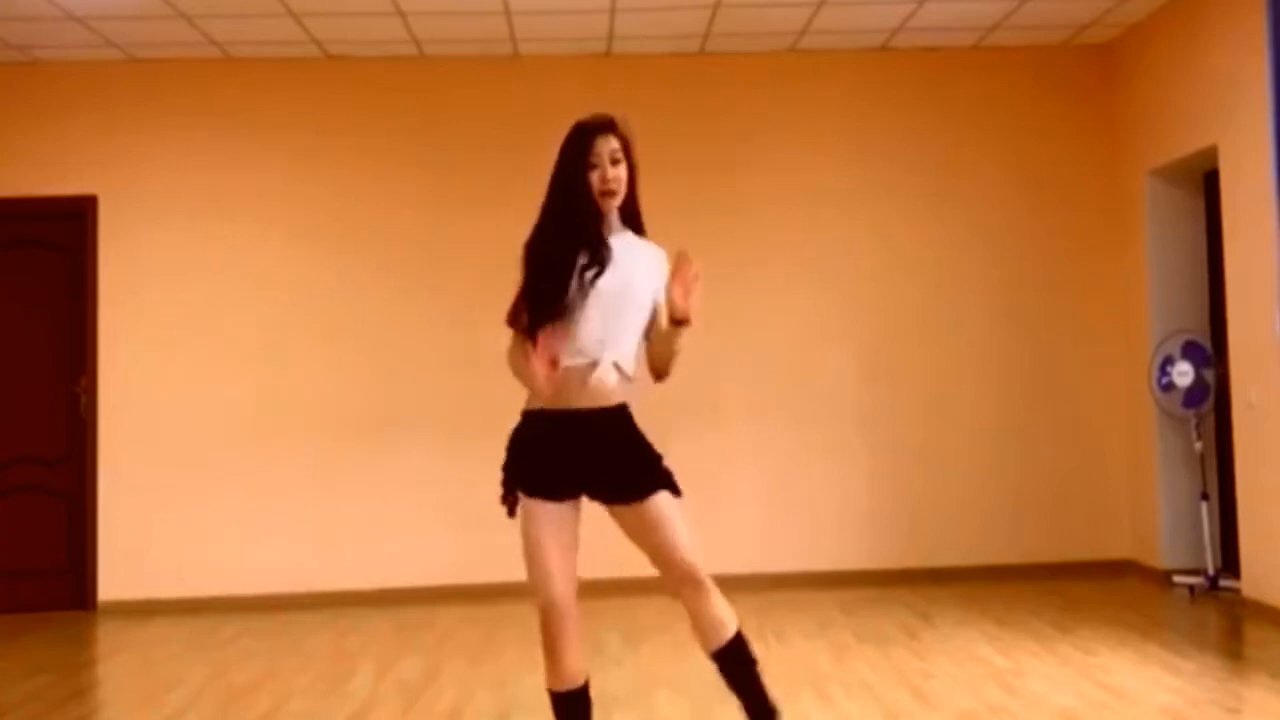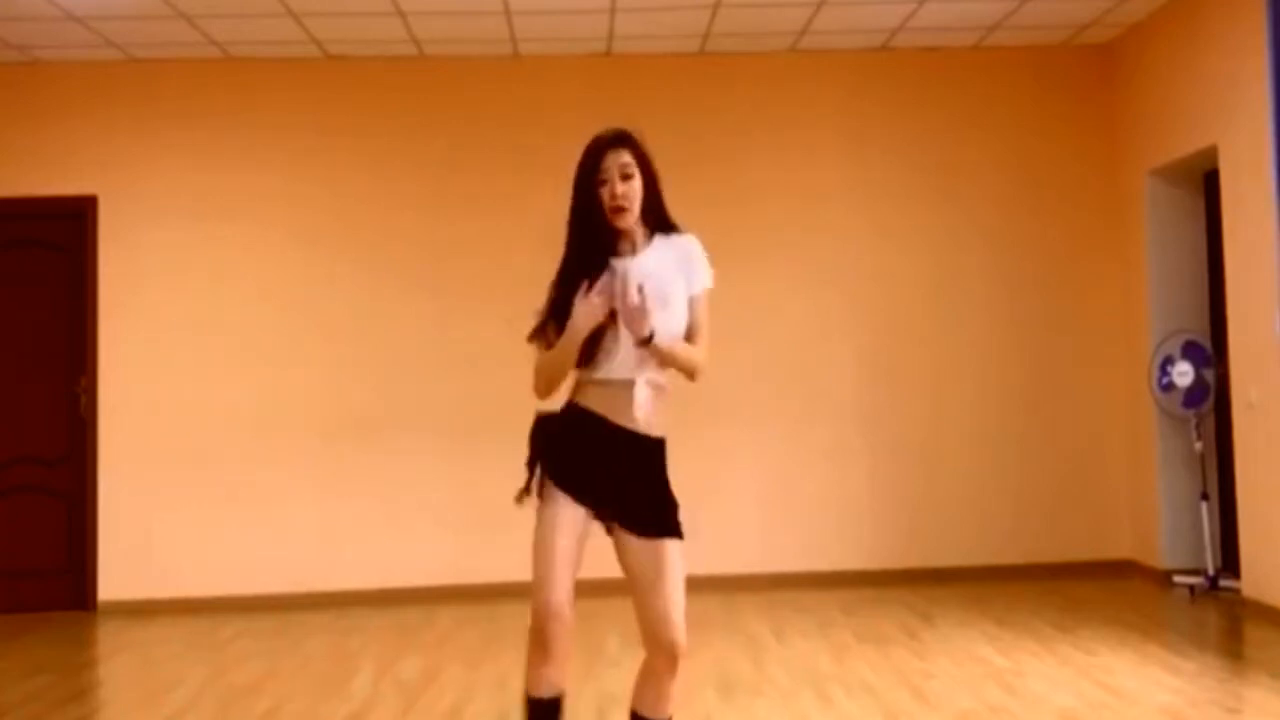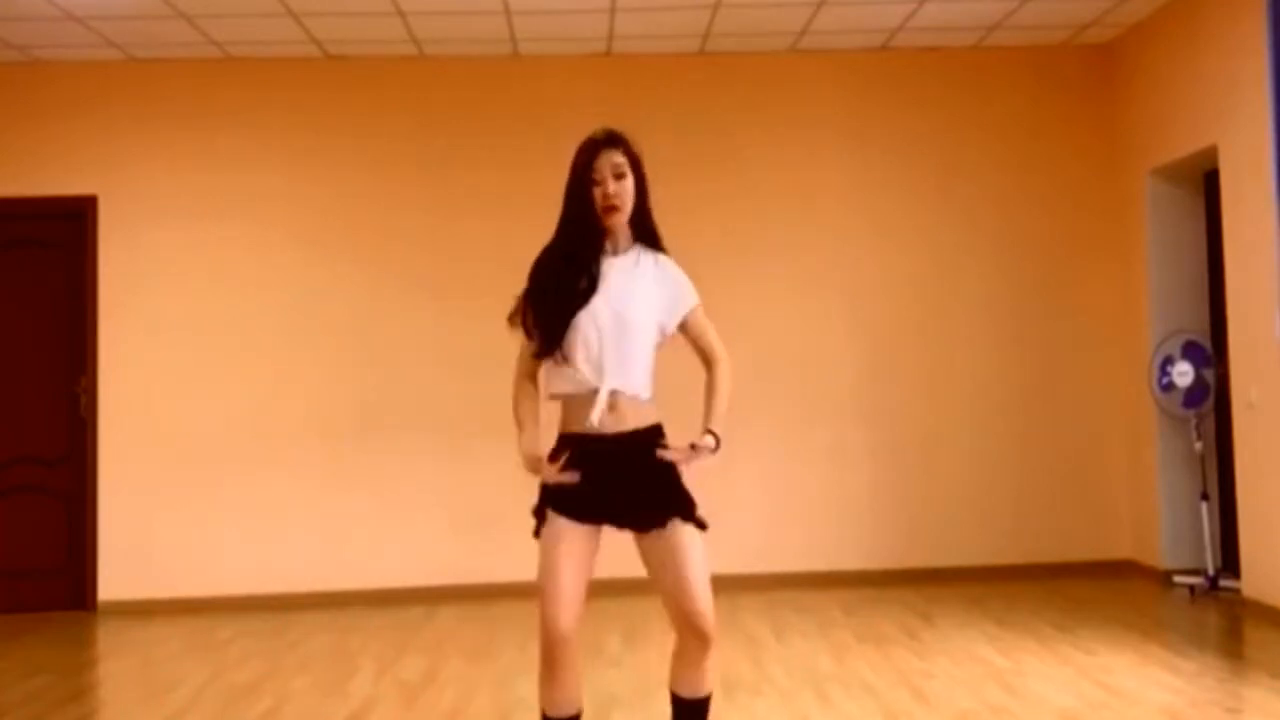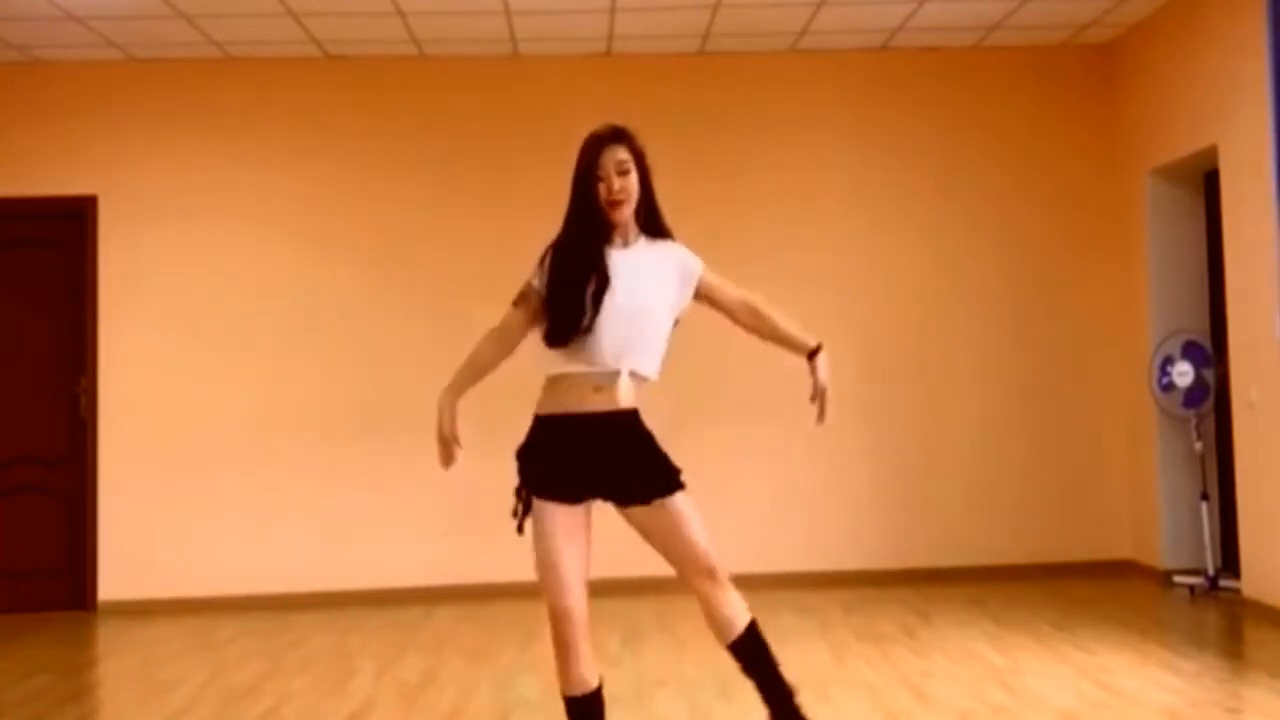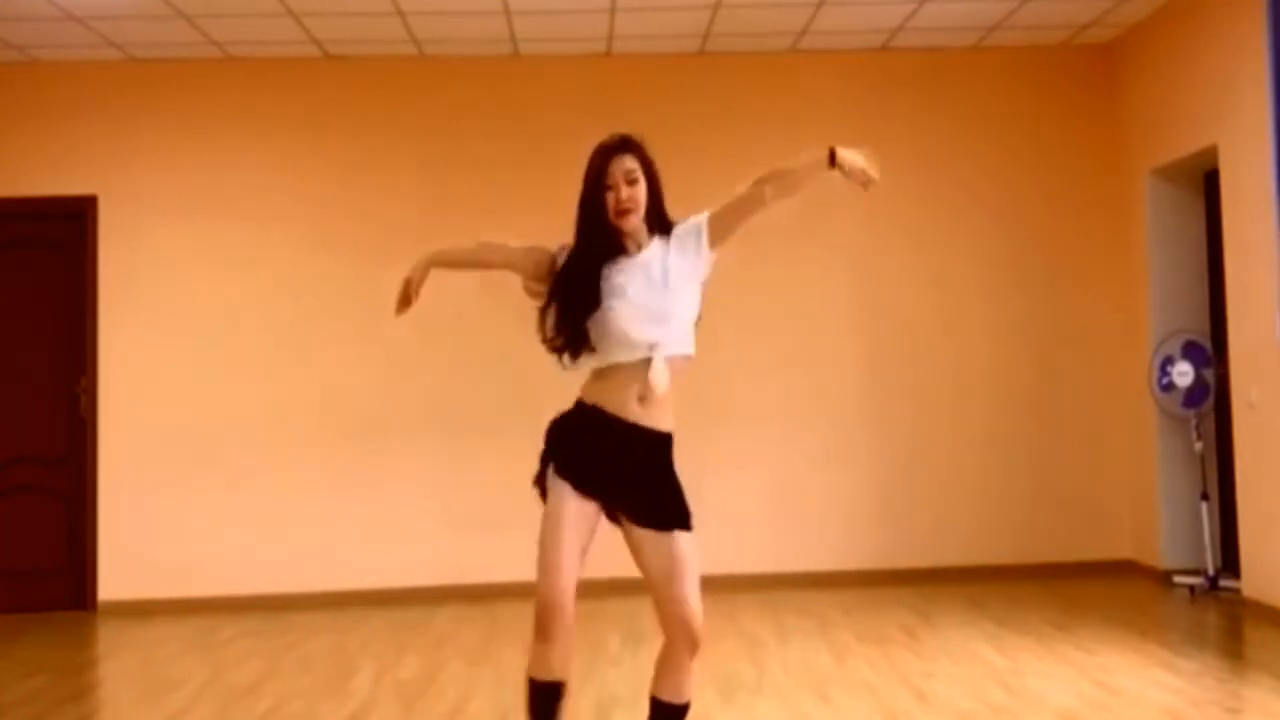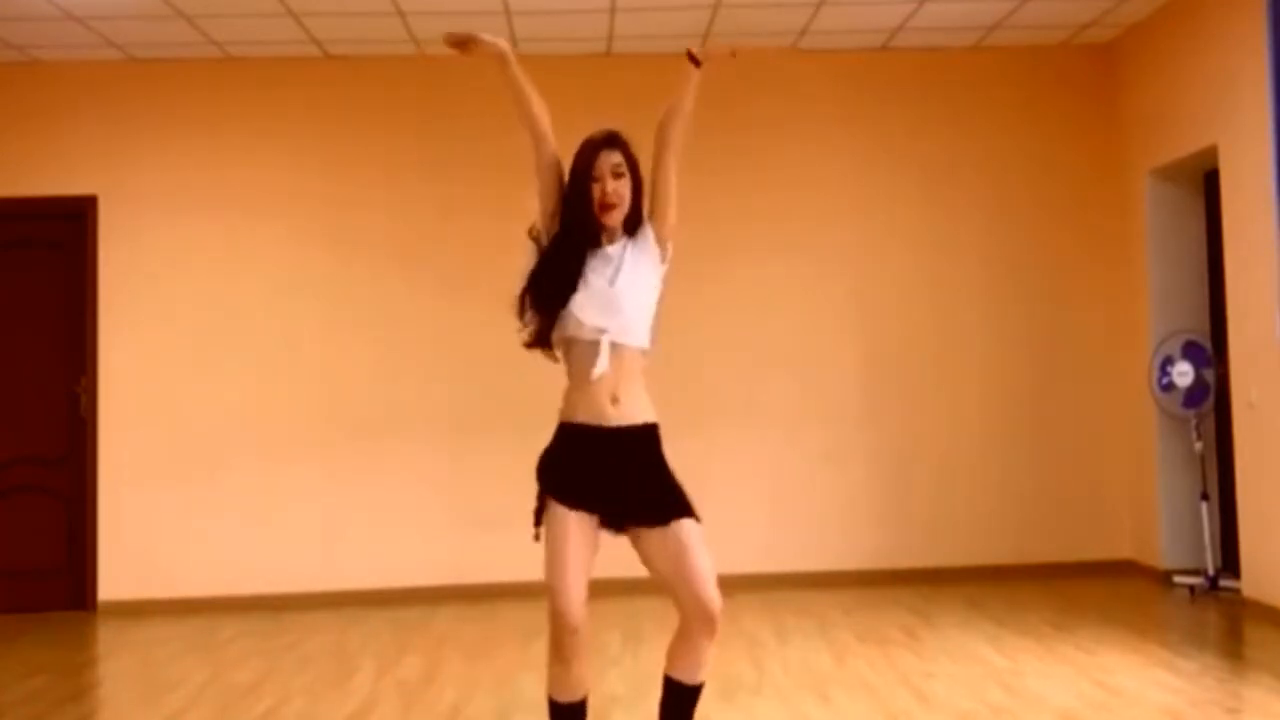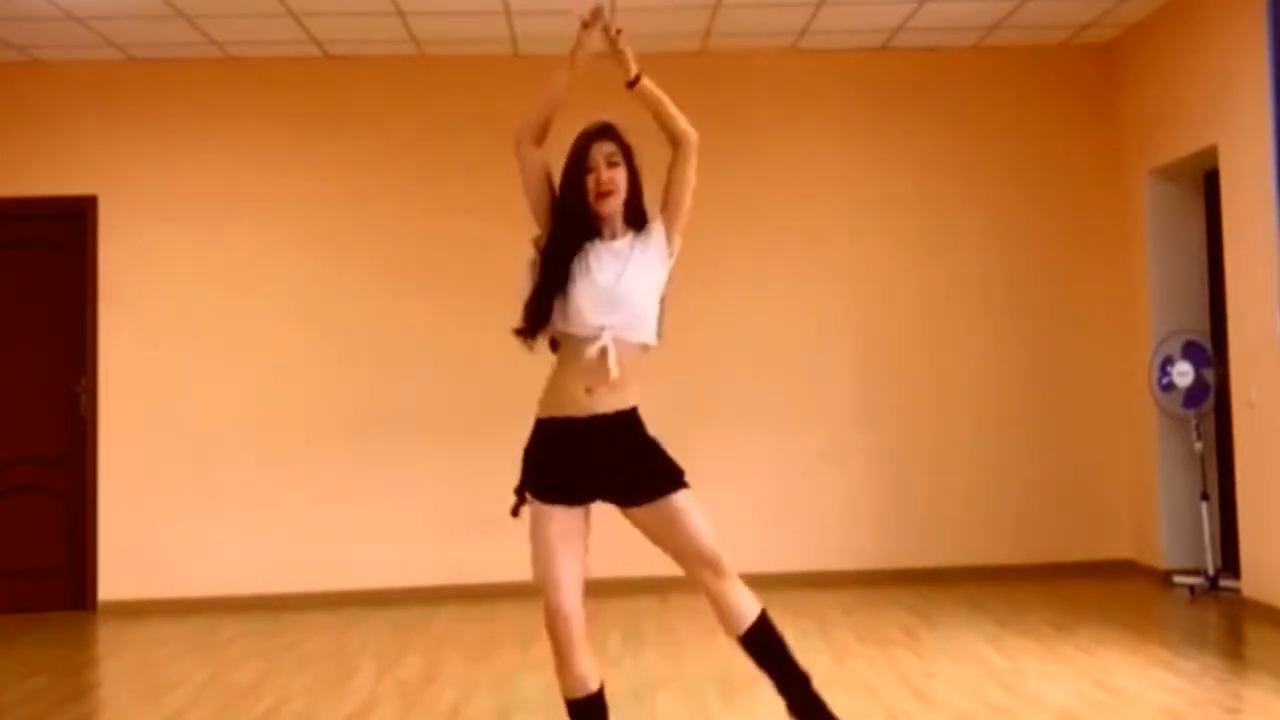
dt=0.7s
person 1, frame 1
left shoulder: (649, 258)
right shoulder: (553, 251)
left elbow: (659, 366)
right elbow: (518, 349)
left wrist: (678, 320)
right wrist: (533, 376)
left hip: (615, 436)
right hip: (546, 443)
left knee: (688, 575)
right knee: (556, 614)
person 1, frame 2
left shoulder: (683, 253)
right shoulder: (585, 275)
left elbow: (698, 362)
right elbow: (543, 382)
left wrist: (648, 335)
right wrist: (582, 325)
left hip: (641, 460)
right hip: (574, 446)
left knee: (668, 645)
right knee: (551, 618)
person 1, frame 3
left shoulder: (660, 274)
right shoulder: (557, 271)
left elbow: (716, 362)
right elbow: (527, 371)
left wrist: (709, 435)
right wrist: (530, 447)
left hip: (646, 461)
right hip: (577, 467)
left knee: (698, 627)
right knee: (557, 637)
person 1, frame 4
left shoulder: (669, 259)
right shoulder: (565, 260)
left elbow: (744, 308)
right elbow: (507, 332)
left wrist: (811, 351)
right wrist: (450, 396)
left hip: (622, 437)
right hip: (553, 443)
left knee: (706, 572)
right knee: (566, 618)
person 1, frame 5
left shoulder: (689, 245)
right shoulder: (578, 264)
left elbow: (762, 190)
right elbow: (503, 253)
left wrist: (832, 158)
right wrist: (431, 260)
left hip: (651, 458)
right hip: (587, 441)
left knee: (686, 629)
right knee: (554, 612)
person 1, frame 6
left shoulder: (651, 247)
right shoulder: (563, 248)
left elbow: (669, 145)
right elbow: (545, 150)
left wrist: (696, 67)
right wrist: (505, 61)
left hip: (639, 455)
right hip: (576, 455)
left knee: (704, 612)
right knee: (567, 625)
person 1, frame 7
left shoulder: (658, 239)
right shoulder: (562, 242)
left elbow: (684, 142)
right elbow: (526, 143)
left wrist: (633, 75)
right wrist: (574, 60)
left hip: (624, 438)
right hip: (559, 446)
left knee: (712, 568)
right knee: (562, 619)
